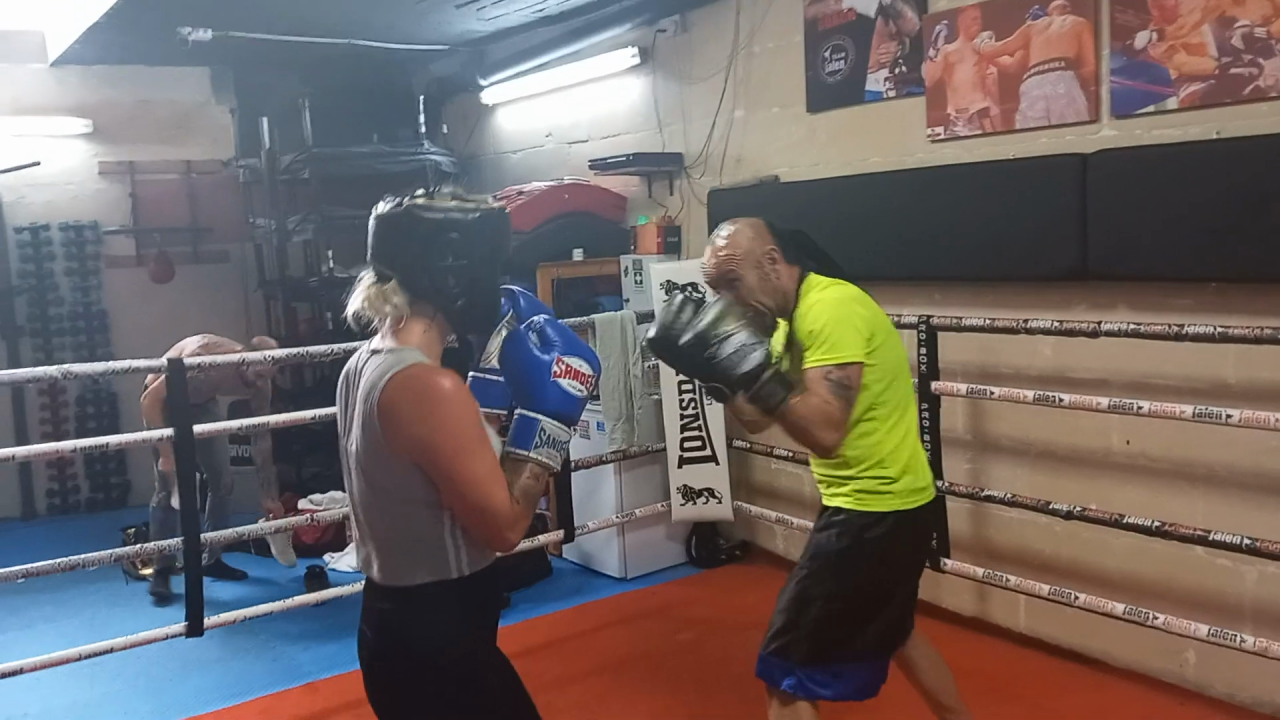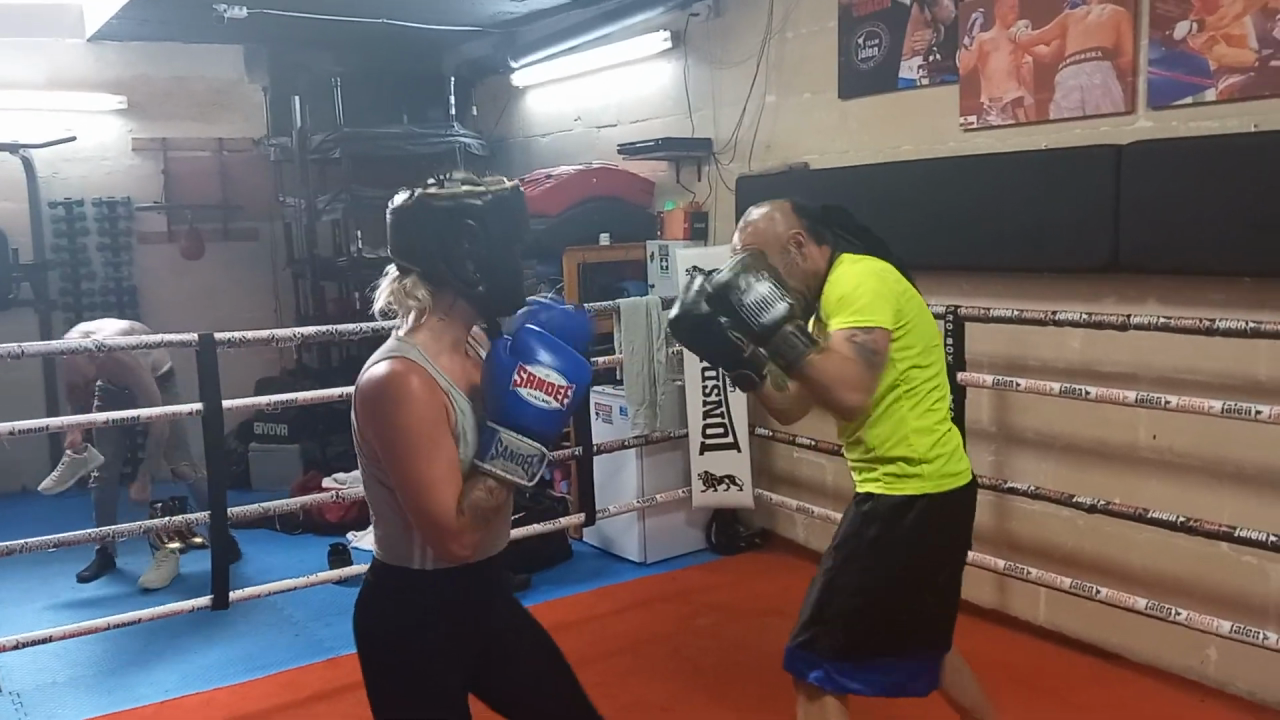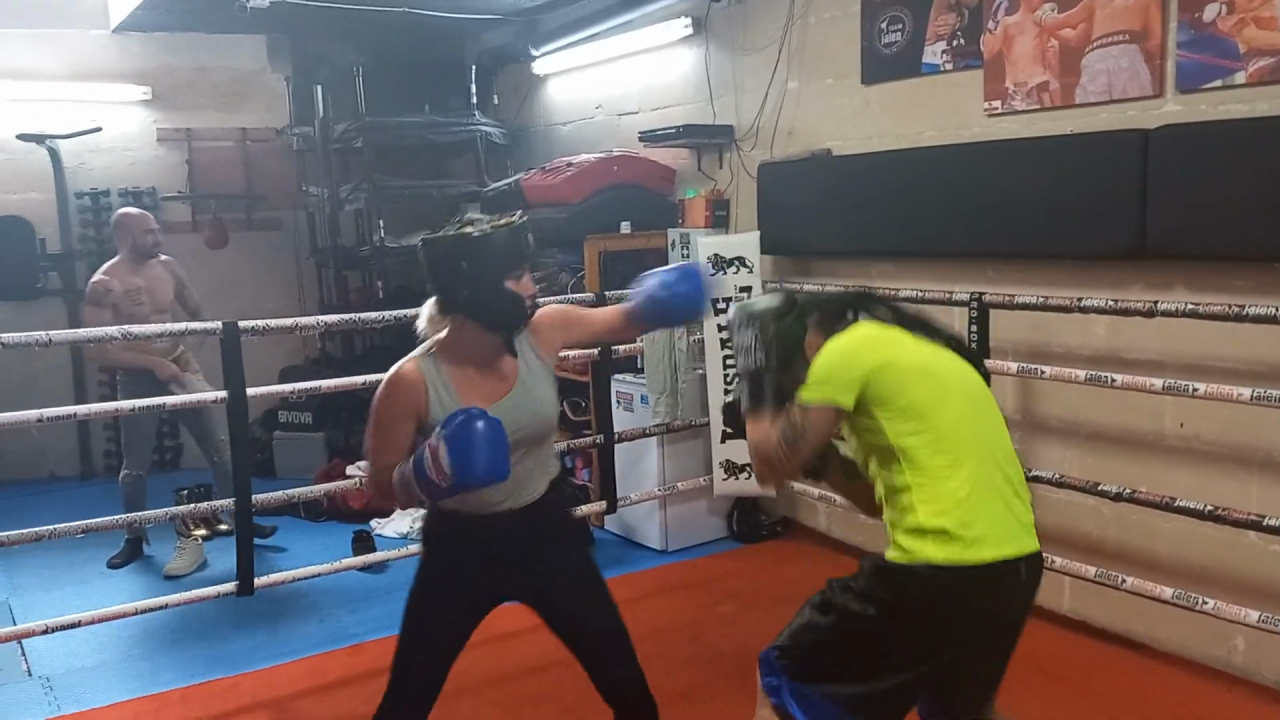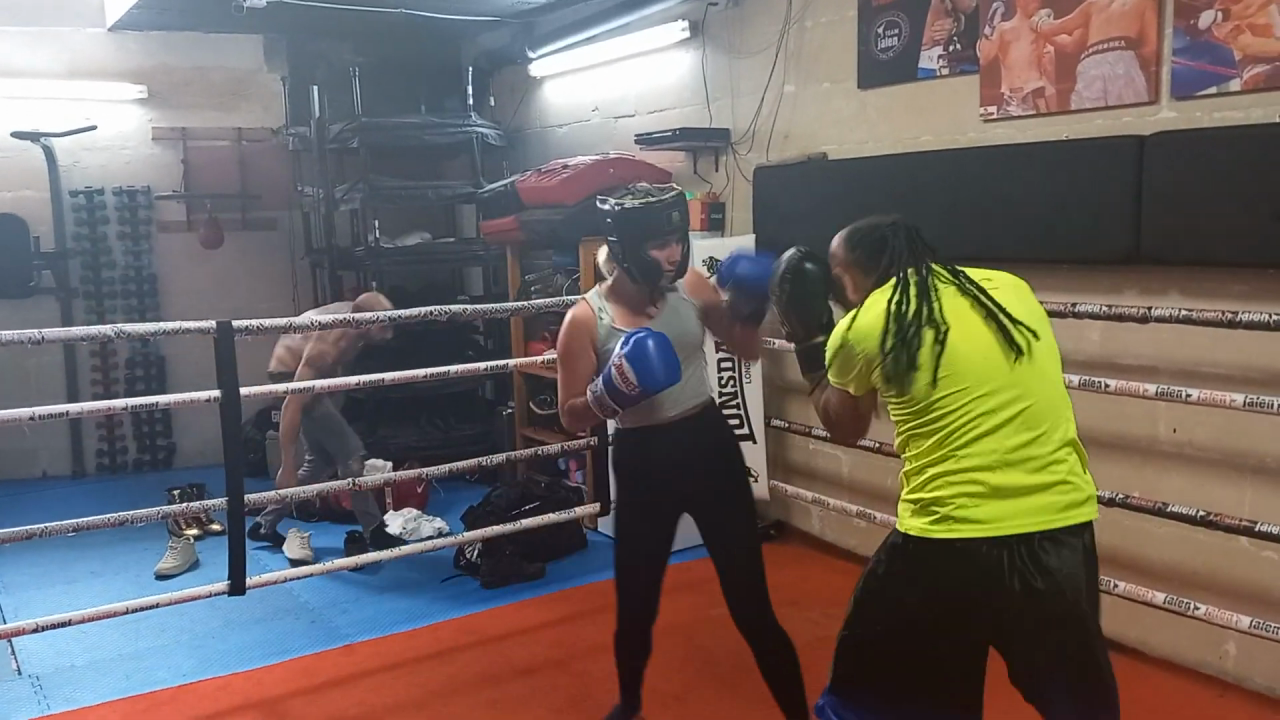
dt=1s
person 1, frame 1
left shoulder: (368, 365)
right shoulder: (427, 386)
right elbow: (504, 527)
left wrist: (497, 377)
right wrist: (547, 413)
left hip: (410, 622)
right hip: (434, 641)
person 1, frame 2
left shoulder: (475, 339)
right shoulder: (399, 381)
right elbow: (457, 537)
left wrist: (548, 364)
right wrist: (520, 431)
left hip: (483, 595)
right hip: (414, 616)
person 1, frame 3
left shoulder: (537, 328)
right shoulder: (411, 381)
left elbow: (616, 324)
right elbow: (379, 488)
left wrist: (650, 307)
right wrist: (426, 476)
left hip: (546, 529)
right hip: (461, 547)
person 1, frame 4
left shoulder: (692, 287)
right shoulder: (585, 318)
left elbow: (747, 348)
right elbow: (573, 416)
left wrist: (750, 302)
right wrist: (611, 390)
left hip: (711, 450)
right hip: (643, 464)
left knee: (753, 609)
right knee: (635, 609)
person 2, frame 1
left shoulder: (830, 307)
right shoulder: (793, 317)
left elbow: (825, 430)
right elbow: (759, 415)
left wrist: (754, 364)
right wrist: (712, 367)
left hip: (875, 514)
right hip: (893, 507)
left knee: (785, 673)
right knee: (888, 632)
person 2, frame 2
left shoulder: (860, 278)
right shoulder: (831, 296)
left elbow: (851, 395)
right elbow: (788, 403)
left wrist: (776, 320)
right wrist: (733, 353)
left hip: (907, 503)
right hip: (937, 498)
left knee: (814, 668)
right knee: (919, 645)
person 2, frame 3
left shoulder: (847, 353)
right shoulder: (918, 356)
left elbow: (772, 463)
left wrist: (756, 372)
left hip: (941, 574)
right hip: (1014, 569)
left knee: (781, 682)
person 2, frame 4
left shoulder: (859, 330)
right shoulder: (1009, 289)
left elbow: (842, 424)
left wrist: (806, 339)
left hip: (942, 552)
right hip: (1058, 541)
person 3, frame 1
left shoulder: (259, 381)
right shoulder: (202, 359)
left elbow: (261, 439)
right elbow: (150, 398)
left wrist: (268, 495)
right wrist: (166, 452)
left hip: (203, 404)
right hip: (165, 399)
left knee: (221, 481)
right knee: (169, 480)
left ankle: (213, 560)
right ankle: (161, 570)
person 3, frame 2
left shoulder: (128, 359)
right shoulder: (72, 351)
left elbow: (160, 425)
right elbow: (74, 388)
left wrist: (144, 481)
right wrist: (76, 430)
left hip: (156, 382)
right hip: (112, 389)
left knee: (183, 465)
right knee: (103, 472)
right ankle: (106, 552)
person 3, frame 3
left shoulder: (167, 267)
right shoulder: (103, 285)
left elbow: (196, 313)
right elbow: (96, 349)
left wrist: (189, 353)
right wrist: (152, 363)
left hip: (178, 370)
right hip: (138, 378)
left knee: (218, 447)
right knee: (135, 466)
right ankle: (134, 538)
person 3, frame 4
left shoulder: (355, 325)
right shoulder: (326, 346)
right elbow: (291, 409)
right wrist: (287, 468)
left hip: (316, 378)
right hip: (292, 380)
left knee: (320, 462)
right knee: (351, 453)
left ankle: (265, 524)
right ankle: (374, 535)
